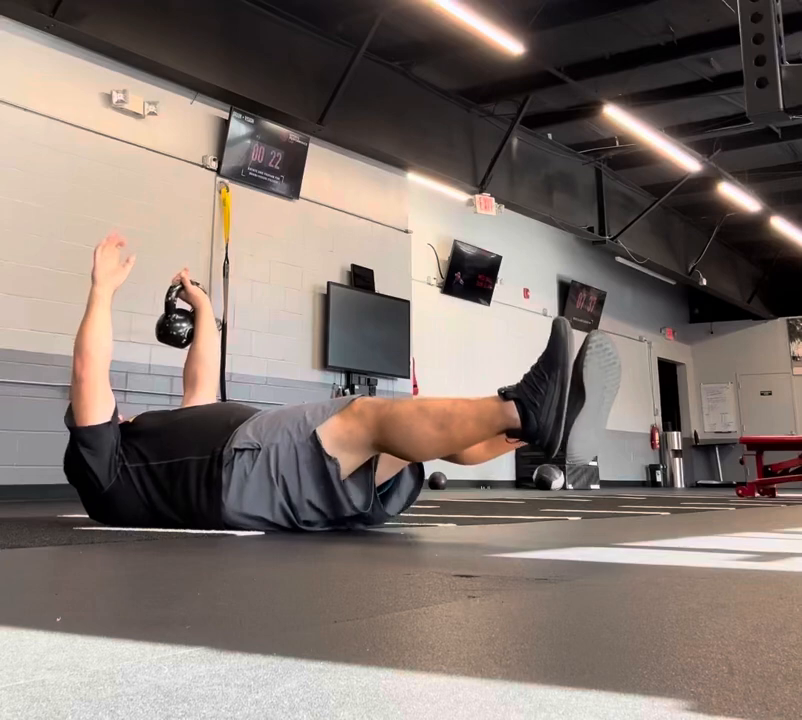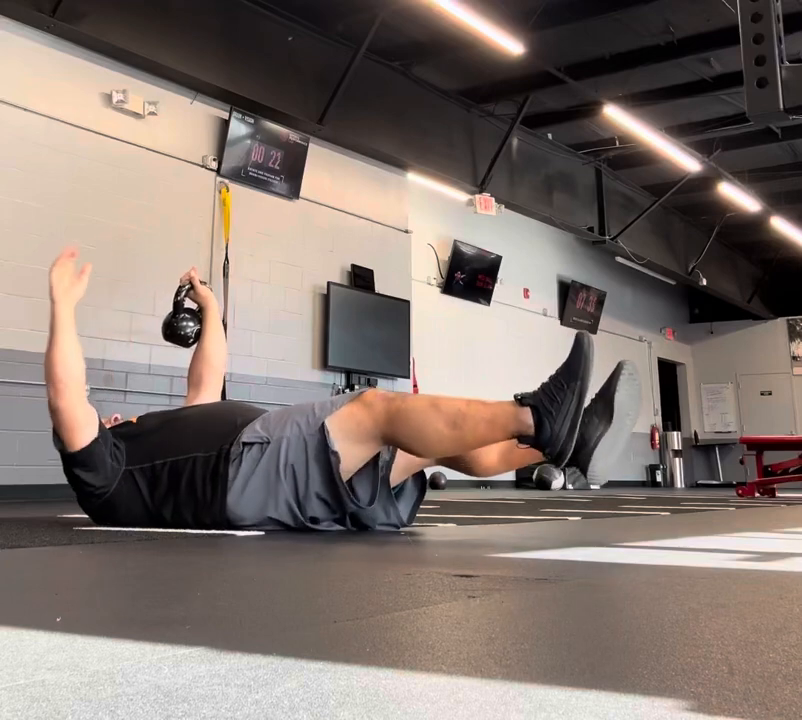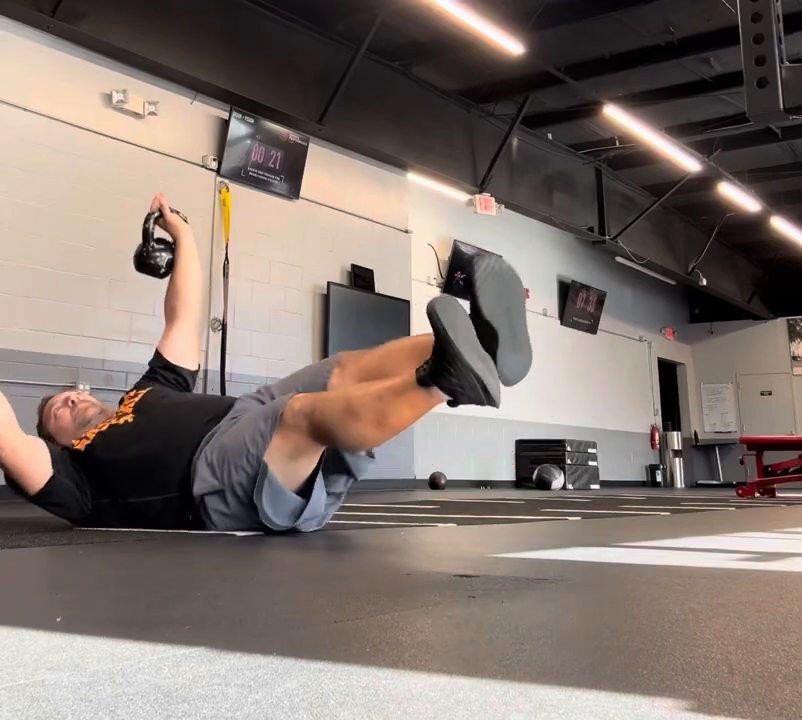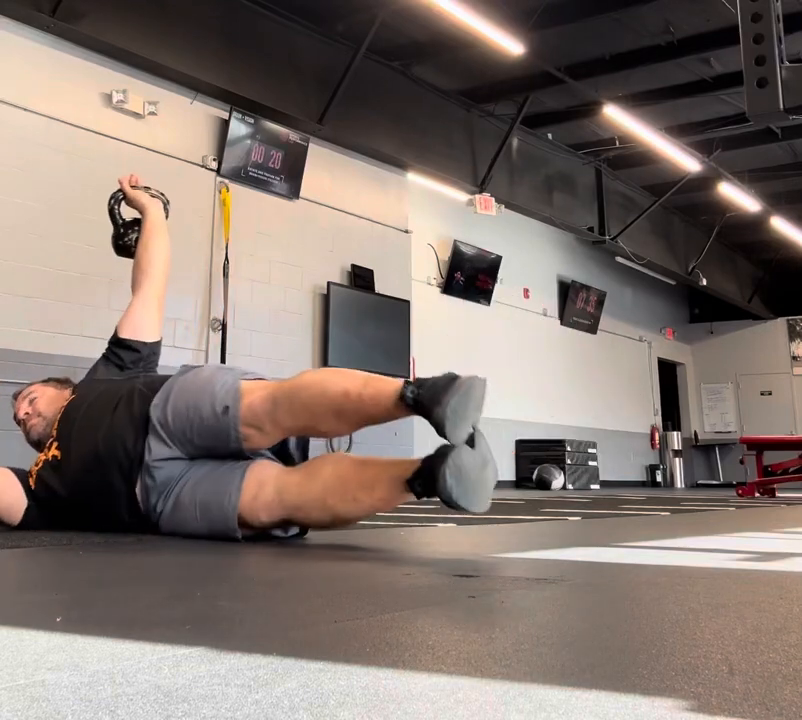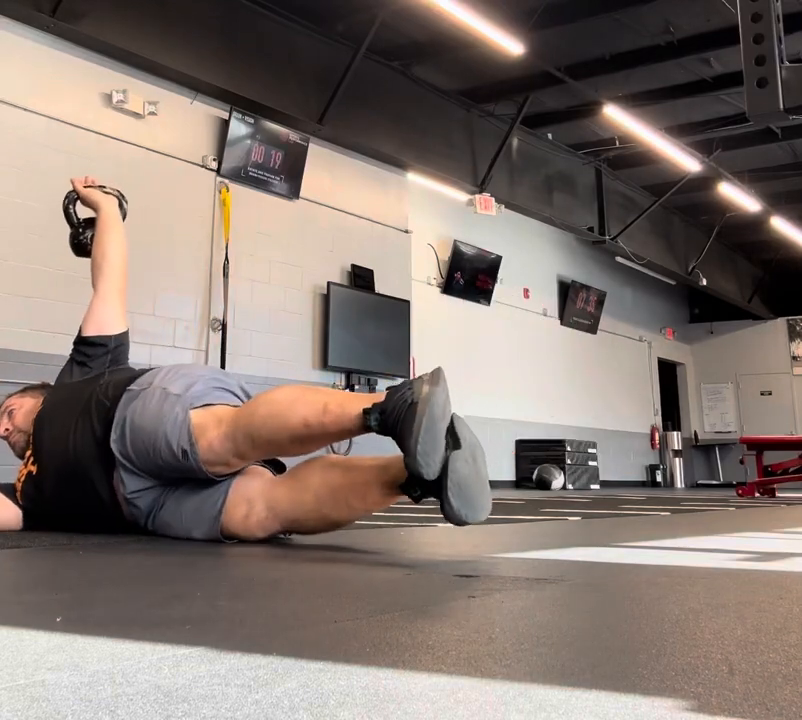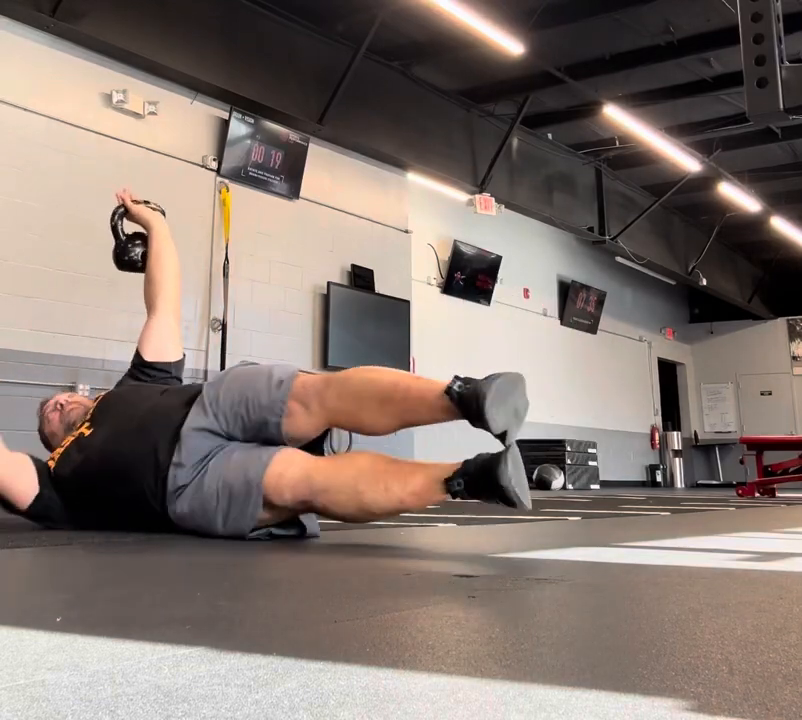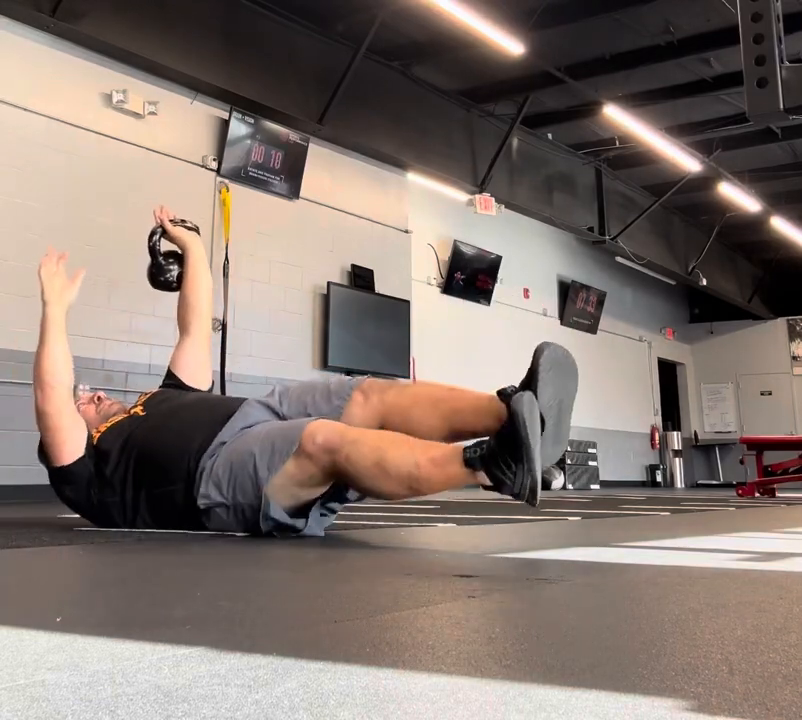
dt=0.7s
person 1, frame 1
left shoulder: (167, 437)
right shoulder: (104, 466)
left elbow: (201, 385)
right elbow: (89, 376)
left wrist: (201, 307)
right wrist: (102, 288)
left hip: (300, 476)
right hip: (244, 467)
left knee: (444, 435)
right knee: (369, 415)
left ankle: (553, 423)
right ankle: (522, 409)
person 1, frame 2
left shoulder: (174, 434)
right shoulder: (106, 469)
left elbow: (205, 385)
right elbow: (68, 400)
left wrist: (211, 308)
right wrist: (64, 307)
left hip: (318, 487)
right hip: (251, 466)
left knee: (454, 439)
right knee: (377, 406)
left ankle: (573, 438)
right ankle: (537, 418)
person 1, frame 3
left shoulder: (153, 392)
right shoulder: (76, 470)
left elbow: (184, 320)
left wrist: (181, 234)
right hip: (222, 475)
left knee: (358, 368)
right knee: (312, 412)
left ankle: (483, 343)
right ankle: (446, 379)
person 1, frame 4
left shoulder: (109, 375)
right shoulder: (45, 486)
left elbow: (148, 290)
left wrist: (152, 212)
right hip: (168, 488)
left knee: (266, 406)
right knee: (275, 495)
left ankle: (422, 395)
right ankle: (428, 475)
person 1, frame 5
left shoulder: (82, 376)
left elbow: (109, 286)
left wrist: (106, 209)
right hip: (156, 497)
left knee: (223, 441)
right knee: (260, 511)
right ankle: (423, 473)
person 1, frame 6
left shoulder: (139, 387)
right shoulder: (61, 482)
left elbow: (164, 310)
left wrist: (155, 226)
right hip: (191, 479)
left knee: (320, 393)
right knee: (299, 478)
left ankle: (466, 398)
right ankle: (469, 478)
person 1, frame 7
left shoulder: (166, 399)
right shoulder: (90, 470)
left elbow: (197, 330)
right elbow: (51, 398)
left wrist: (191, 246)
right wrist: (55, 310)
right hip: (221, 469)
left knee: (375, 398)
right knee: (326, 439)
left ankle: (514, 412)
right ankle: (491, 463)
